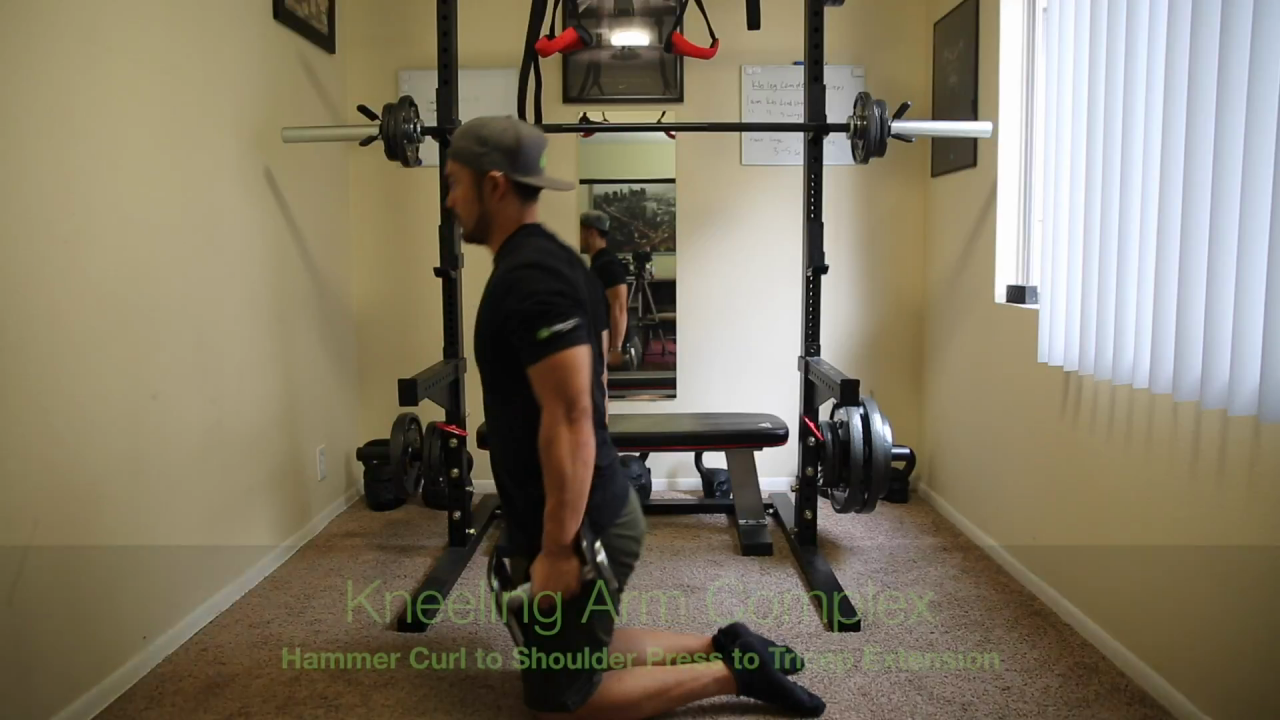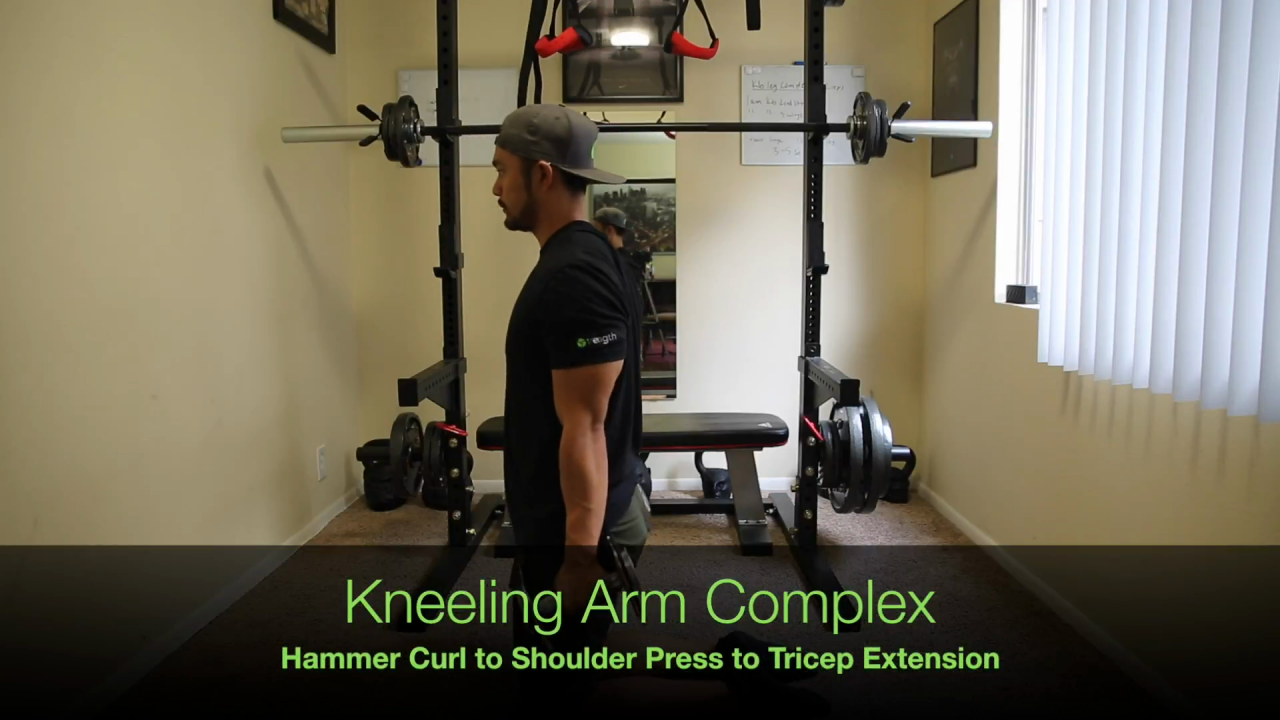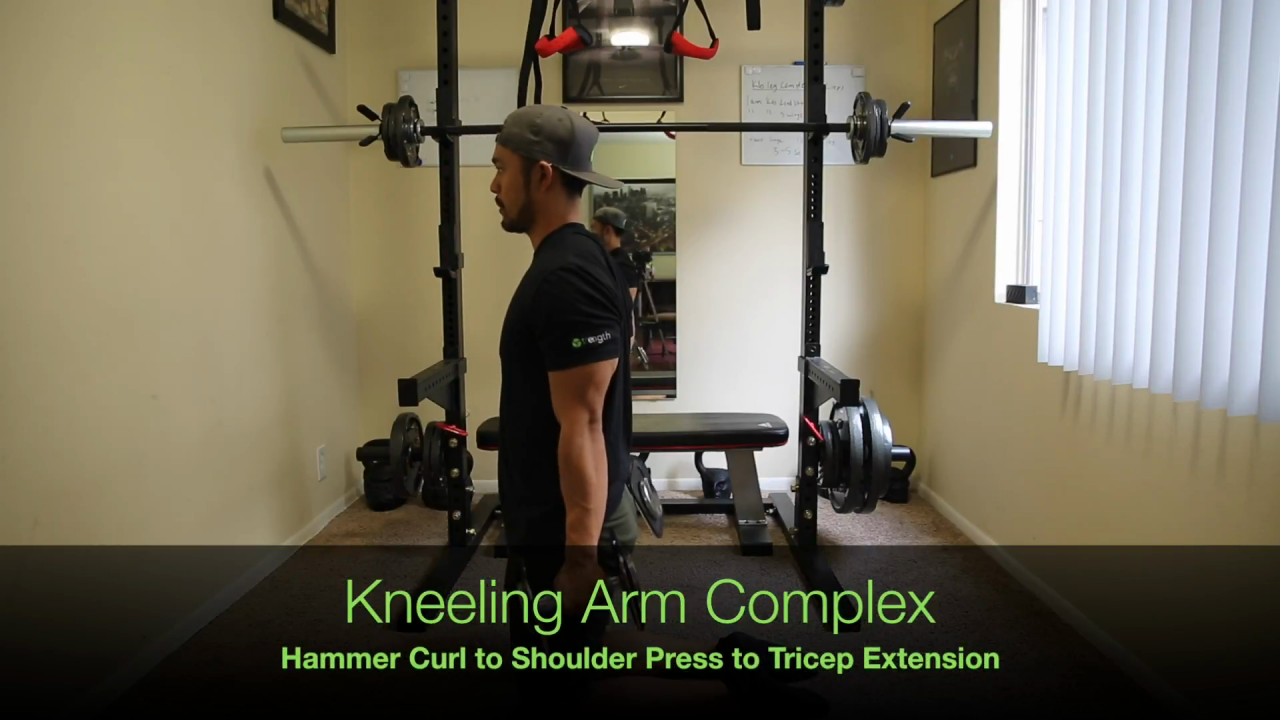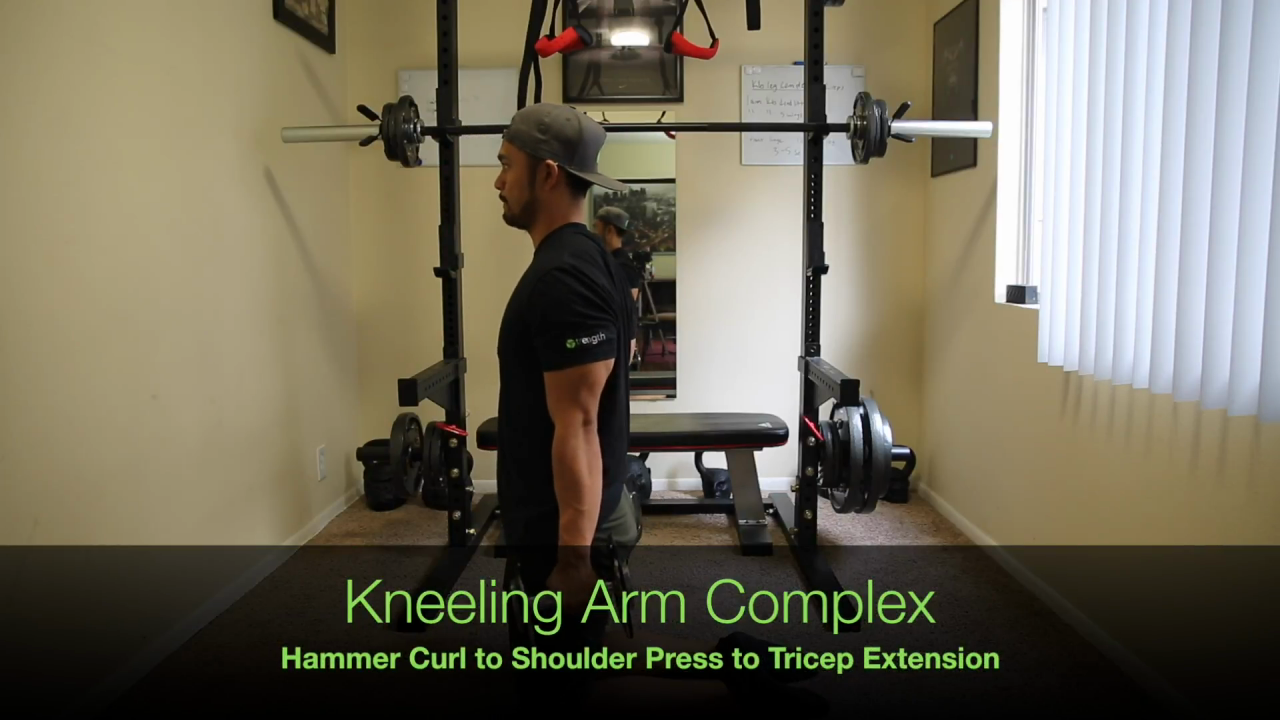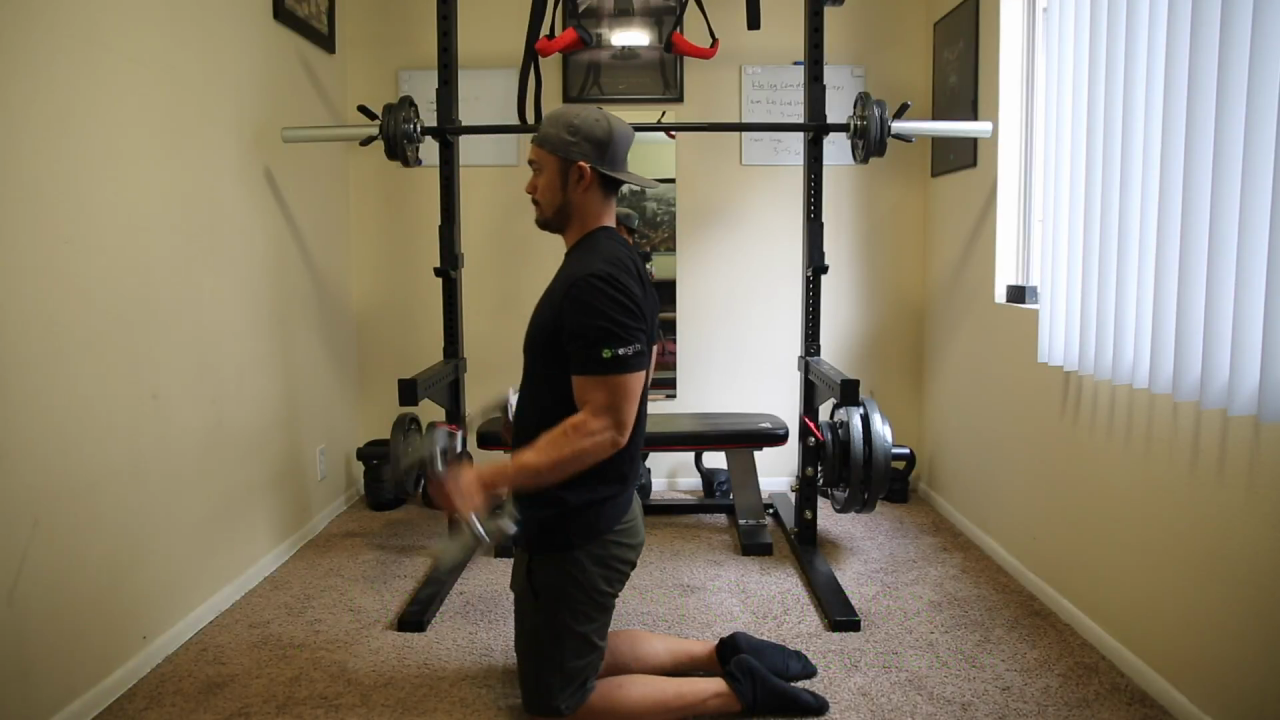
dt=0.7s
person 1, frame 1
left shoulder: (530, 275)
right shoulder: (532, 264)
left elbow: (568, 419)
left wrist: (556, 551)
left hip: (587, 526)
right hip: (589, 513)
right knee: (574, 652)
left ankle: (733, 671)
right ankle: (723, 648)
person 1, frame 2
left shoulder: (572, 278)
right shoulder: (577, 261)
left elbow: (585, 428)
left wrist: (580, 557)
left hip: (582, 527)
right hip: (565, 520)
right knee: (579, 655)
right ankle: (729, 658)
person 1, frame 3
left shoulder: (566, 279)
right shoulder: (570, 263)
left elbow: (582, 426)
left wrist: (582, 557)
left hip: (565, 528)
right hip: (560, 519)
right knee: (583, 652)
right ankle: (725, 658)
person 1, frame 4
left shoulder: (562, 279)
right shoulder: (579, 261)
left elbow: (577, 425)
left wrist: (574, 558)
left hip: (567, 528)
right hip: (569, 519)
right knee: (580, 651)
right ankle: (728, 657)
person 1, frame 5
left shoulder: (597, 281)
right shoulder: (603, 264)
left elbow: (606, 425)
right elbow: (626, 376)
left wrist: (489, 481)
right wrist: (516, 457)
left hip: (577, 527)
right hip: (582, 514)
right knee: (576, 650)
right ankle: (723, 654)
